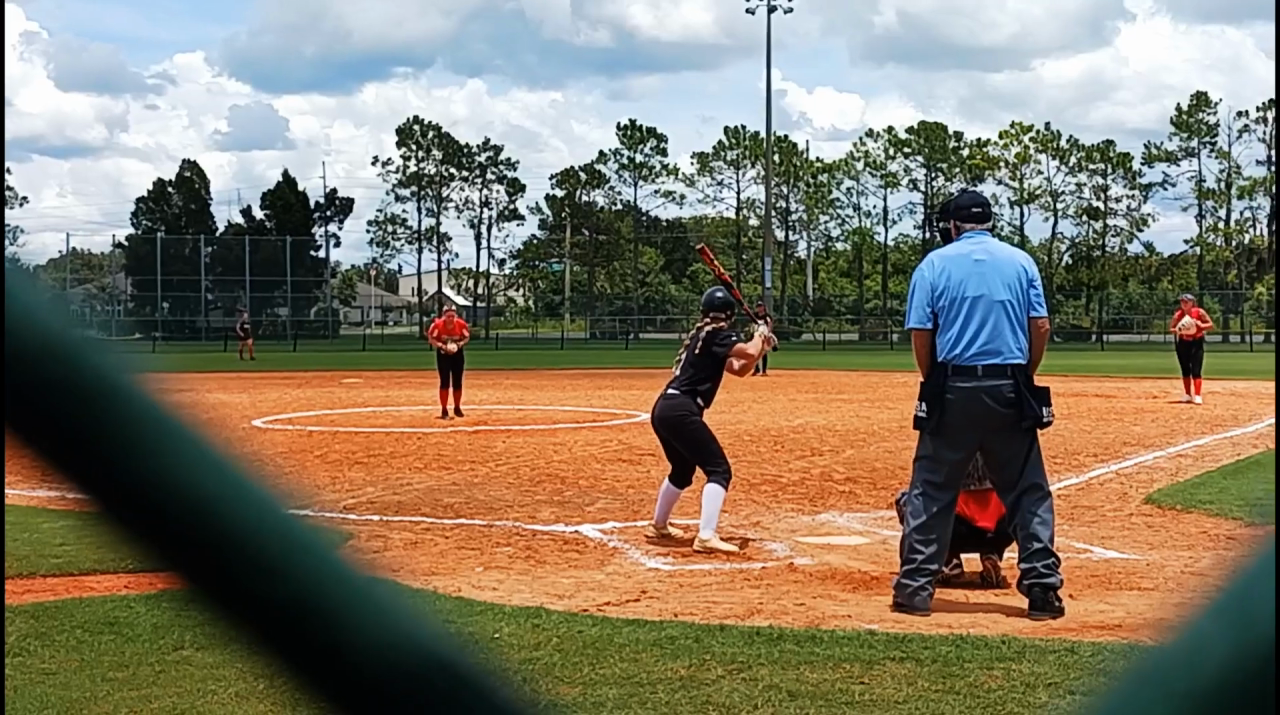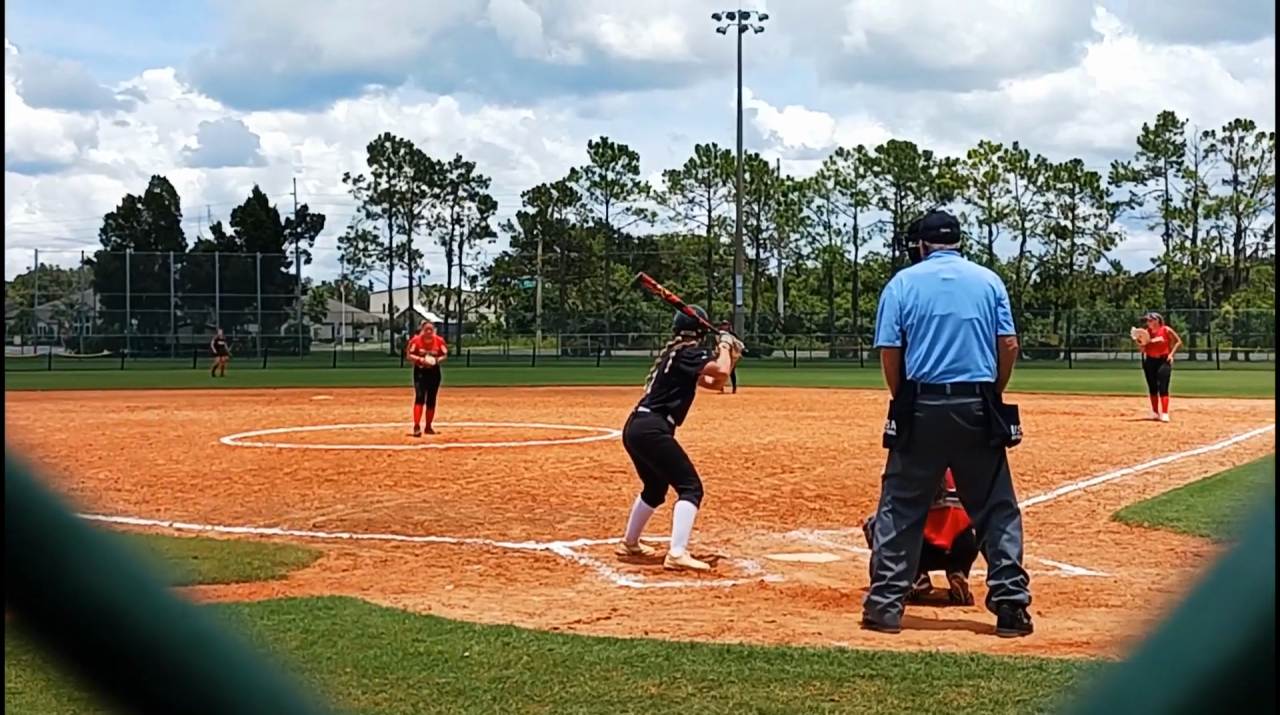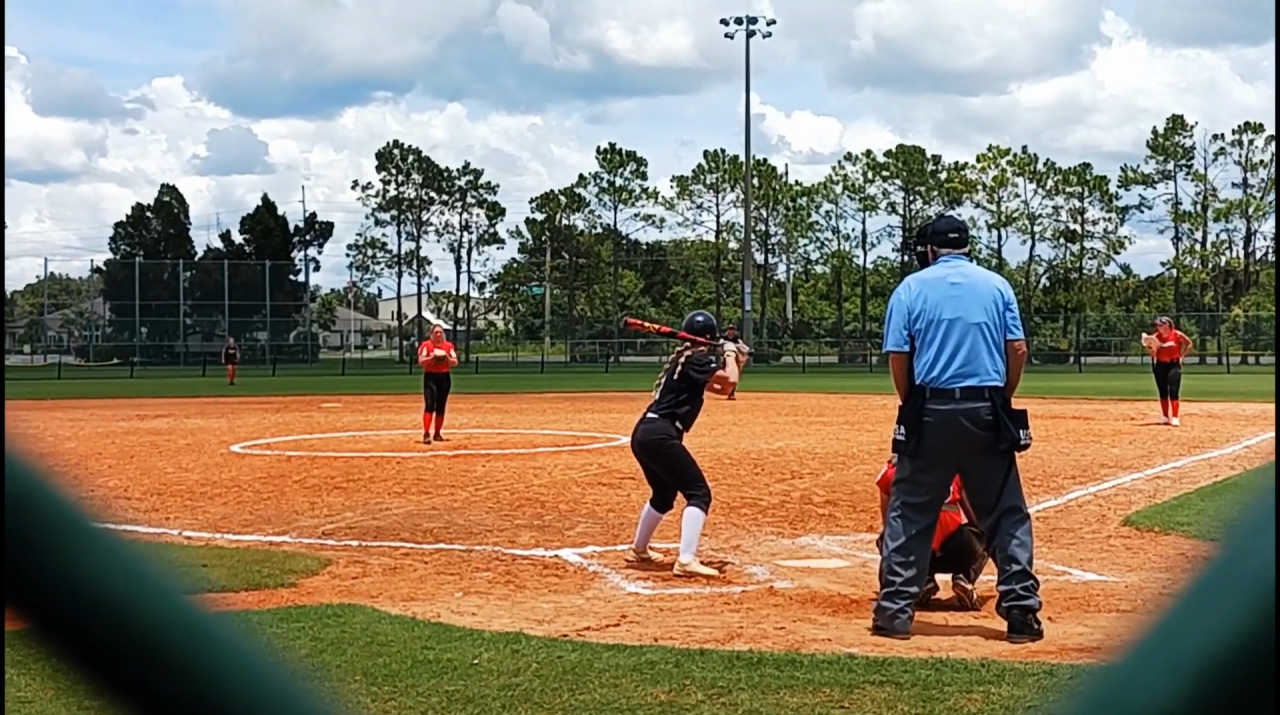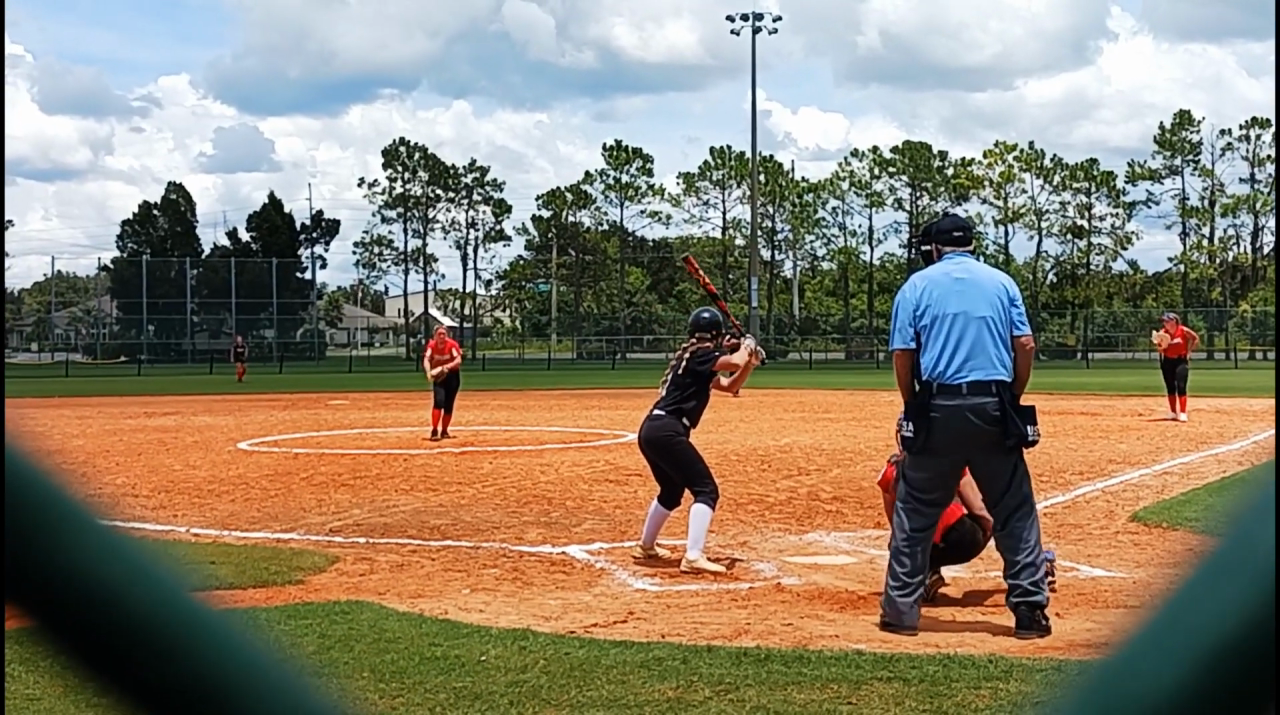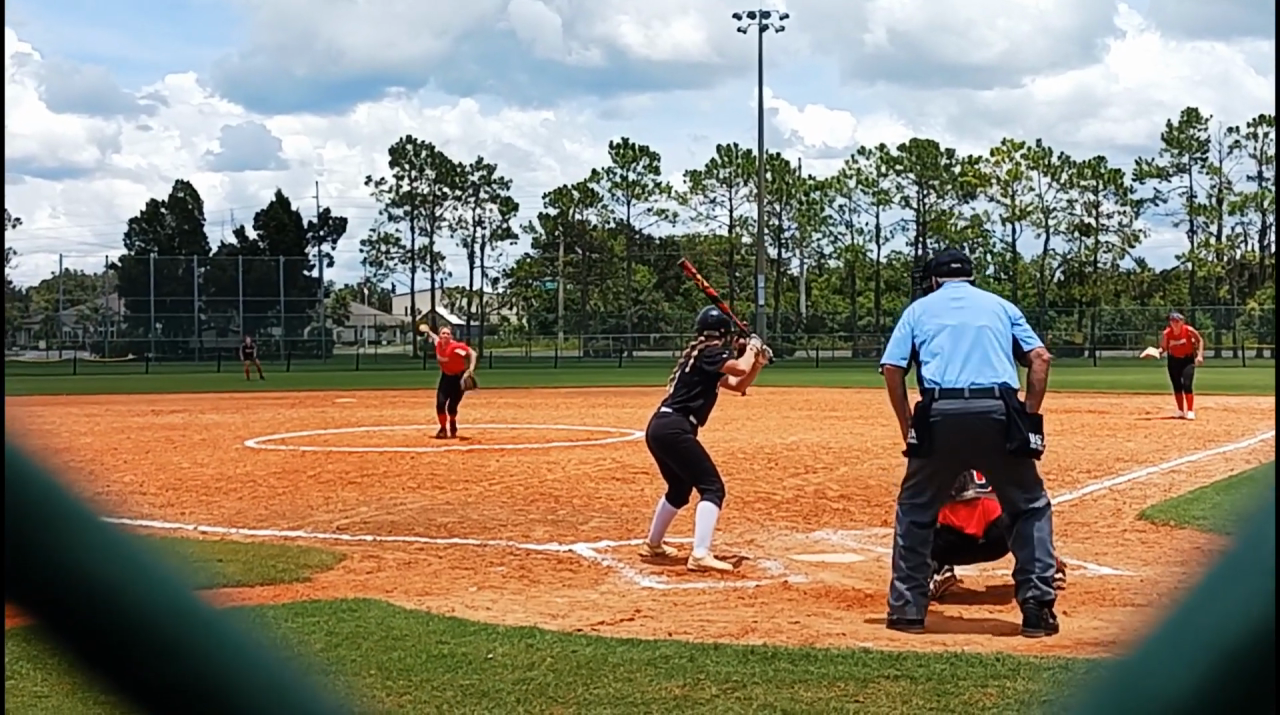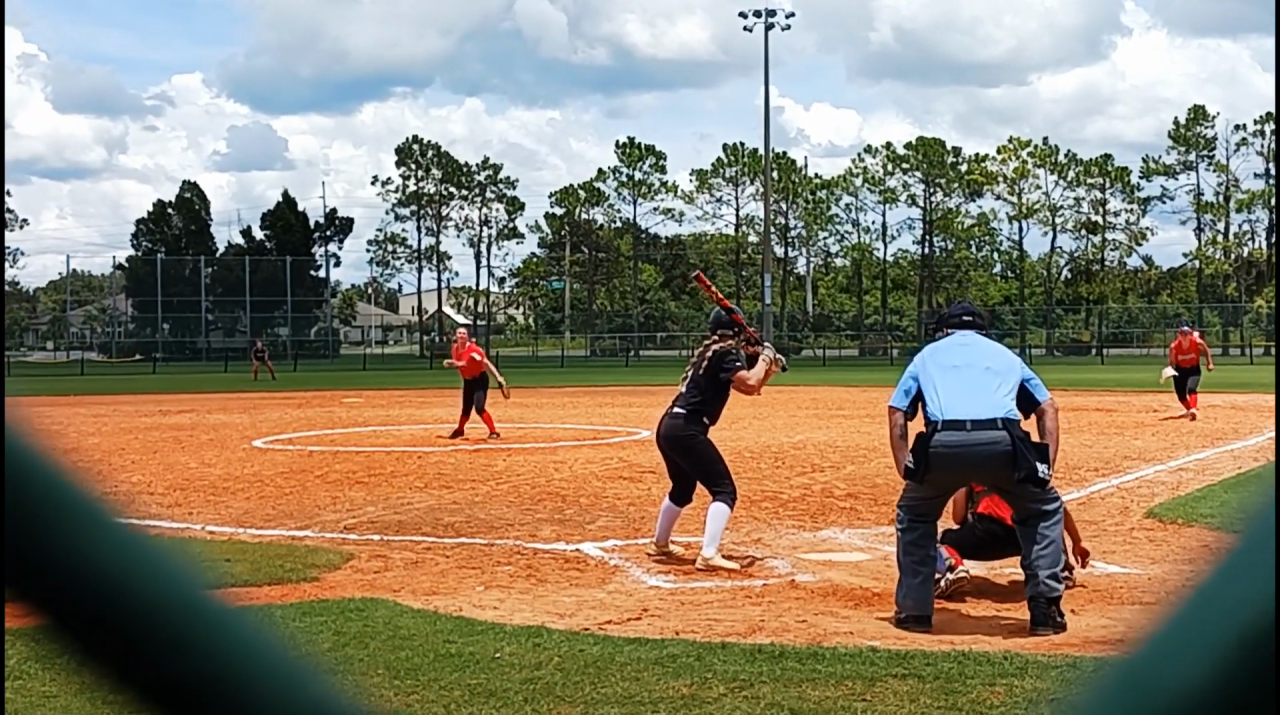
dt=0.4s
person 1, frame 1
left shoulder: (935, 264)
right shoulder: (1021, 261)
left elbow: (920, 335)
right elbow: (1041, 327)
left wrist: (934, 386)
right wrist: (1024, 380)
left hip: (953, 389)
right hip: (1009, 389)
left knee: (931, 491)
right knee: (1029, 492)
left ankle: (915, 589)
right ankle: (1042, 590)
person 1, frame 2
left shoulder: (903, 282)
right shoulder: (989, 280)
left elbow: (889, 353)
right elbow: (1009, 345)
left wrist: (903, 405)
right wrist: (992, 398)
left hip: (922, 406)
right hip: (978, 406)
left knee: (900, 509)
right knee: (997, 509)
left ankle: (885, 606)
right ankle: (1011, 606)
person 1, frame 3
left shoulder: (911, 287)
right shoulder: (997, 284)
left elbow: (898, 358)
right elbow: (1018, 350)
left wrist: (912, 409)
right wrist: (1001, 403)
left hip: (931, 411)
right hip: (986, 411)
left knee: (909, 514)
right knee: (1007, 514)
left ankle: (895, 612)
right ankle: (1021, 612)
person 1, frame 4
left shoulder: (918, 284)
right shoulder: (1001, 282)
left elbow: (901, 357)
right elbow: (1026, 346)
left wrist: (913, 408)
right wrist: (1012, 401)
left hip: (938, 407)
right hip: (993, 406)
left knee: (915, 512)
right knee: (1015, 510)
left ankle: (902, 611)
right ankle: (1029, 610)
person 1, frame 5
left shoulder: (919, 308)
right shoulder: (999, 305)
left elbow: (892, 371)
right elbow: (1040, 359)
left wrist: (909, 428)
right wrist: (1029, 419)
left hip: (941, 413)
right hip: (998, 411)
left knee: (915, 512)
right knee: (1030, 508)
left ankle: (908, 609)
right ankle: (1037, 609)
person 1, frame 6
left shoulder: (928, 354)
right shoulder: (1004, 353)
left elbow: (897, 414)
right elbow: (1048, 408)
left wrist: (907, 472)
right wrist: (1044, 469)
left hip: (943, 444)
right hip: (1001, 443)
left knee: (914, 514)
right knee: (1044, 509)
left ankle: (914, 610)
right ankle: (1045, 609)
person 2, frame 1
left shoulder: (703, 336)
right shoulder: (717, 335)
left elbow: (739, 369)
right elbow: (749, 352)
left wrist: (762, 348)
right wrist: (760, 334)
left hip: (664, 409)
right hip: (681, 411)
left knee: (683, 469)
right knee: (719, 469)
left ankle: (658, 525)
right ankle: (706, 536)
person 2, frame 2
left shoulder: (675, 354)
right shoulder: (688, 353)
left elbow: (714, 383)
right elbow: (721, 371)
left wrist: (730, 356)
right wrist: (724, 346)
left hip: (636, 427)
right hip: (652, 429)
left knee: (656, 487)
right knee: (690, 487)
left ankle: (629, 542)
right ankle: (677, 554)
person 2, frame 3
left shoulder: (684, 360)
right shoulder: (696, 360)
left elbow: (722, 388)
right elbow: (730, 380)
left wrist: (736, 361)
right wrist: (730, 355)
left hip: (644, 433)
right hip: (660, 435)
left knee: (664, 494)
right knee: (699, 493)
left ankle: (638, 549)
right ankle: (686, 560)
person 2, frame 4
left shoulder: (694, 358)
right shoulder: (701, 355)
left elbow: (729, 386)
right elbow: (735, 361)
left wrist: (750, 363)
right wrist: (747, 345)
left hip: (651, 430)
right hip: (667, 432)
left knee: (672, 490)
right knee: (706, 490)
left ankle: (646, 546)
right ankle: (693, 557)
person 2, frame 5
left shoulder: (700, 355)
right shoulder: (710, 353)
left elbow: (738, 385)
right elbow: (741, 369)
left wrist: (758, 361)
right wrist: (751, 348)
left hip: (659, 428)
right hip: (674, 429)
left knee: (679, 488)
right knee: (712, 488)
left ankle: (653, 543)
right ankle: (700, 555)
person 2, frame 6
left shoulder: (711, 353)
right shoulder: (725, 355)
left elbow: (749, 389)
right elbow: (750, 382)
left wrist: (770, 368)
right wrist: (764, 360)
left hip: (669, 426)
right hip: (687, 430)
left knee: (683, 488)
right knee: (724, 490)
left ankle: (660, 542)
right ankle: (708, 555)
